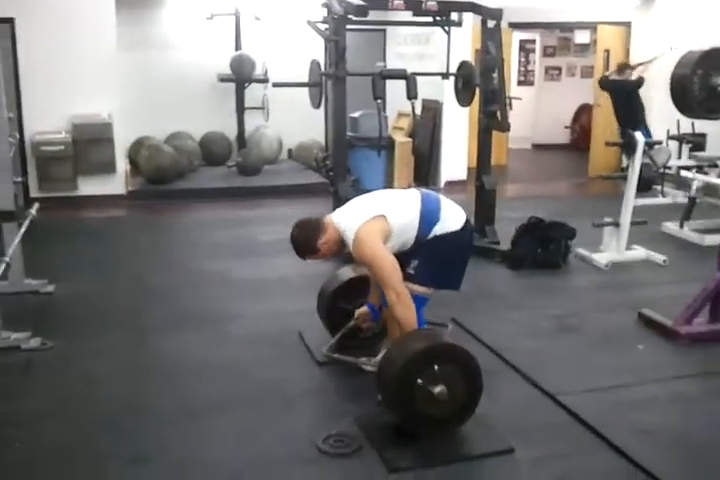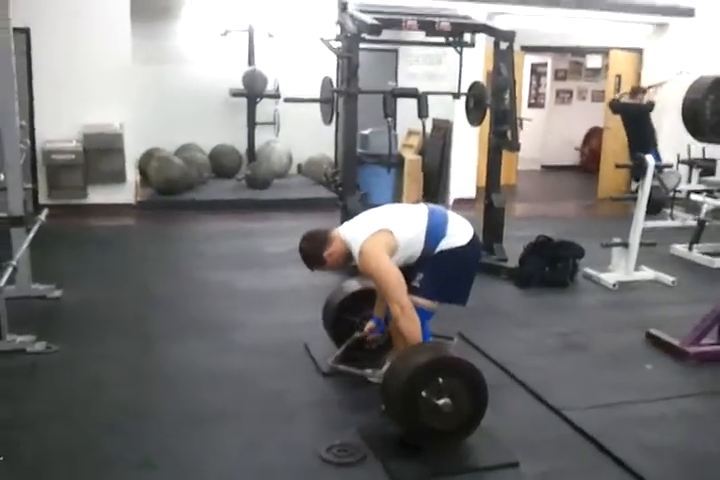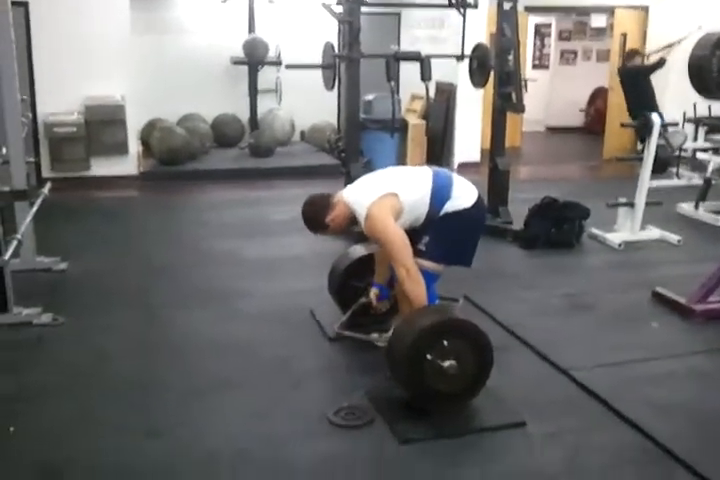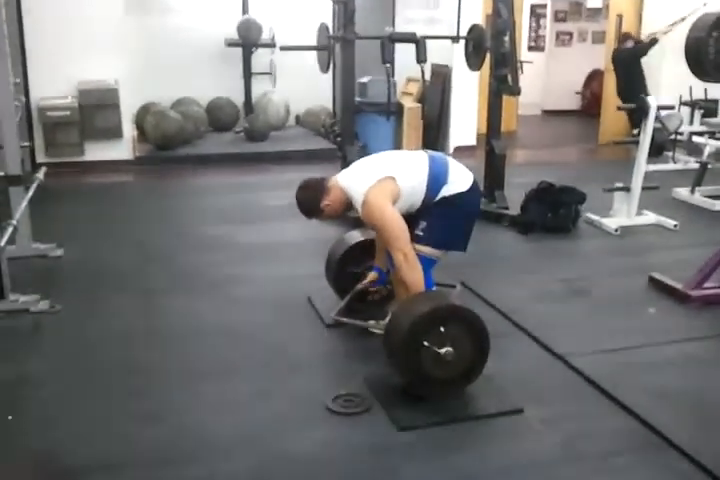
dt=0.2s
person 1, frame 1
left shoulder: (361, 239)
right shoulder: (343, 219)
left elbow: (397, 293)
right elbow: (380, 265)
right wrist: (372, 306)
left hip: (450, 230)
right hip: (426, 220)
left knee: (409, 300)
right knee: (389, 286)
person 1, frame 2
left shoulder: (368, 251)
right shoulder: (353, 232)
left elbow: (401, 307)
right elbow: (387, 282)
right wrist: (378, 319)
left hip: (457, 245)
right hip: (438, 236)
left knee: (415, 314)
right knee: (395, 297)
person 1, frame 3
left shoulder: (373, 215)
right shoulder: (356, 195)
left elbow: (407, 270)
right elbow: (385, 244)
right wrist: (379, 285)
left hip: (462, 207)
right hip: (439, 201)
left knee: (419, 276)
right knee: (399, 266)
person 1, frame 4
left shoulder: (370, 200)
right shoulder: (349, 180)
left elbow: (405, 255)
right elbow: (385, 228)
right wrist: (379, 268)
left hip: (458, 193)
right hip: (433, 186)
left knee: (417, 263)
right knee: (395, 253)
